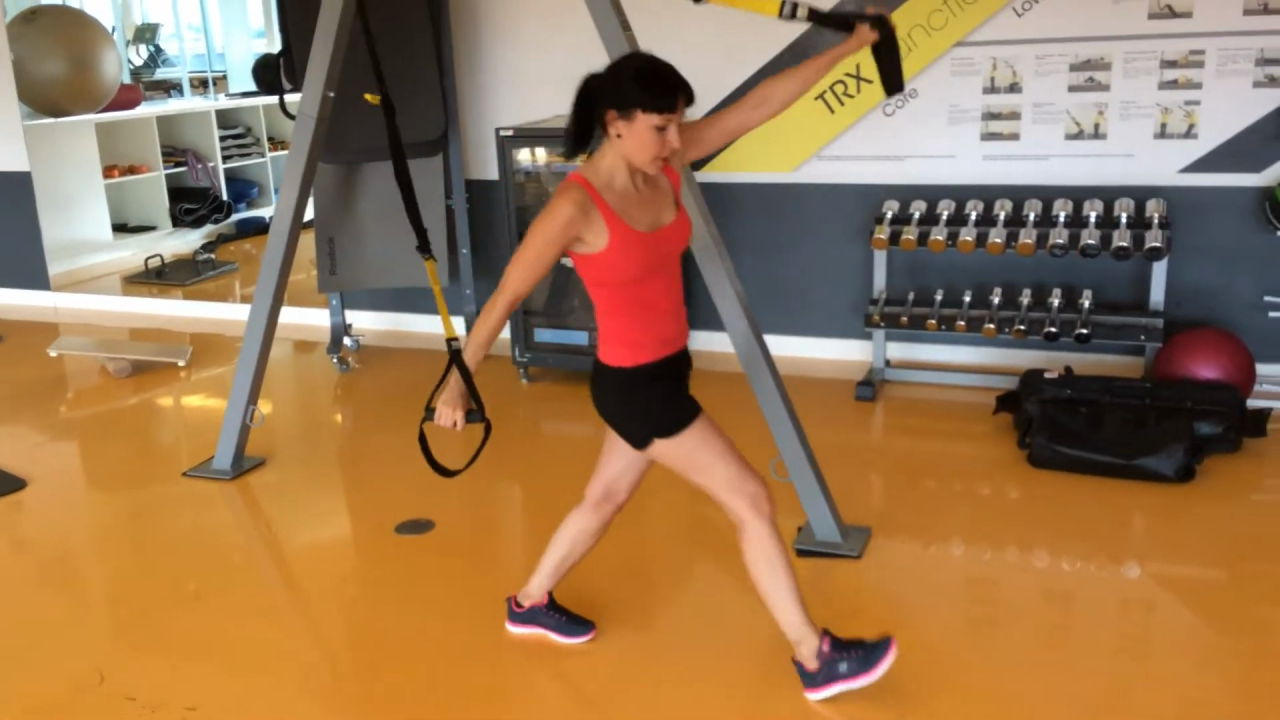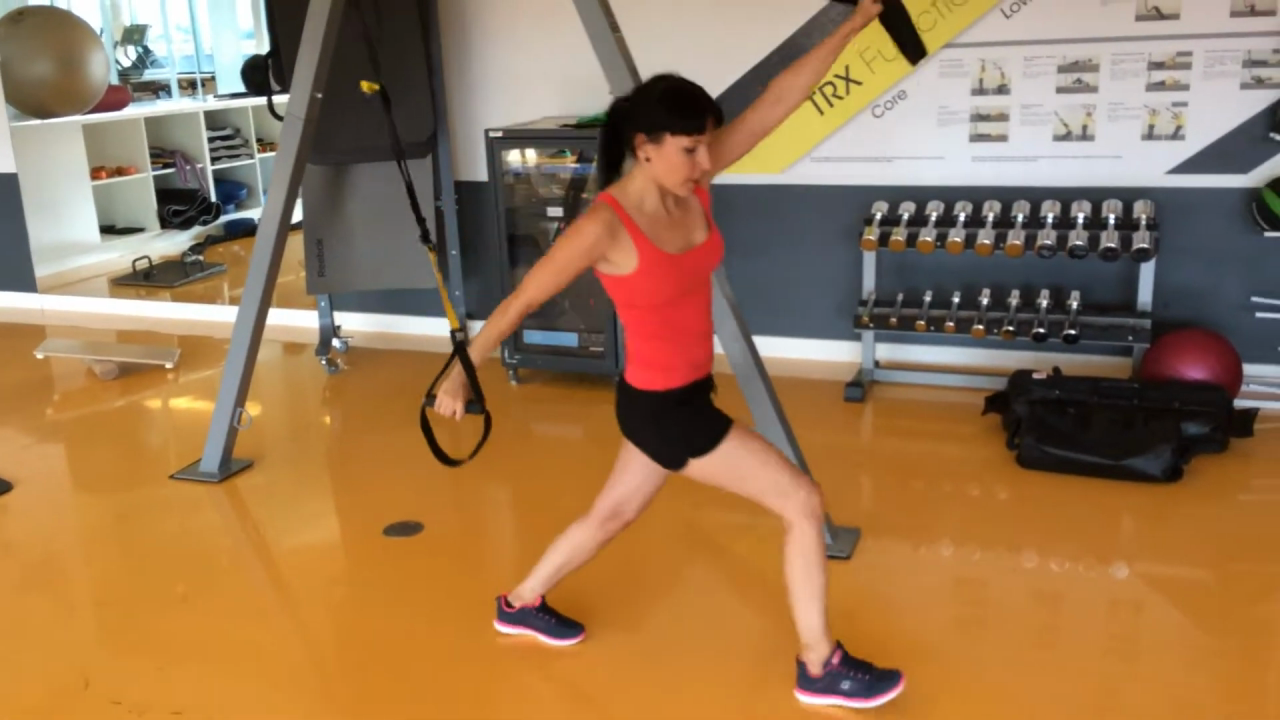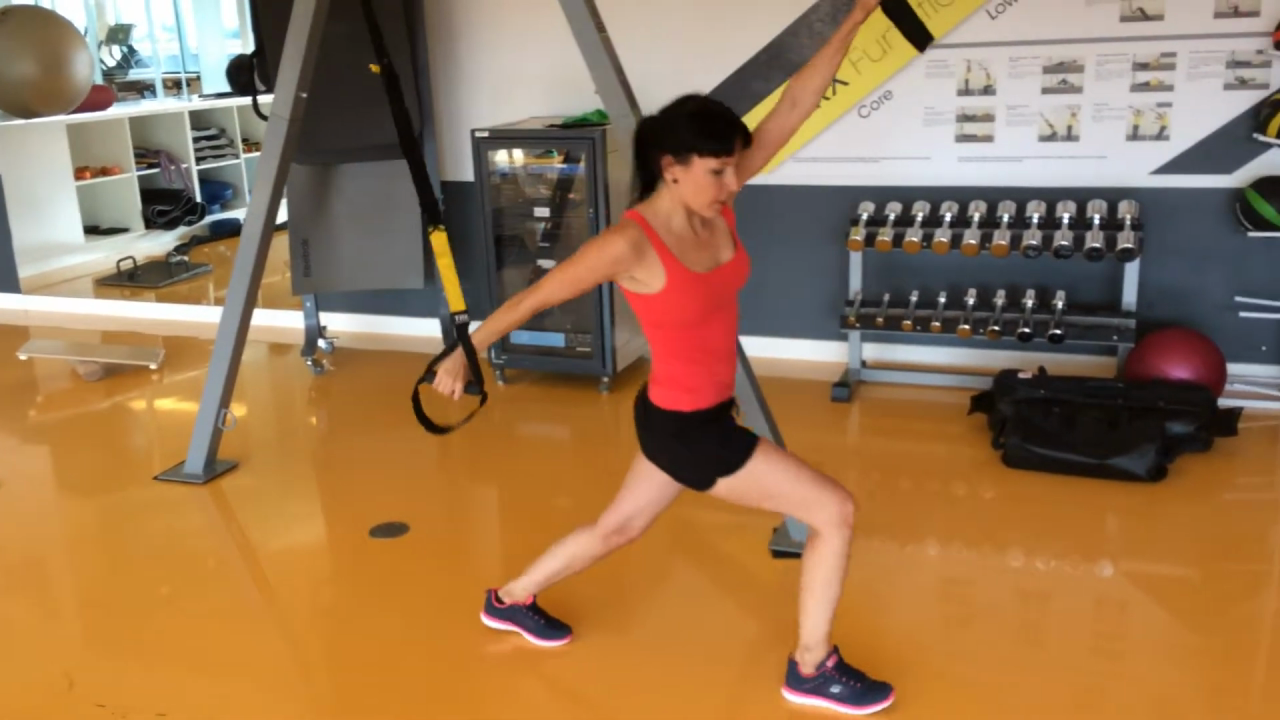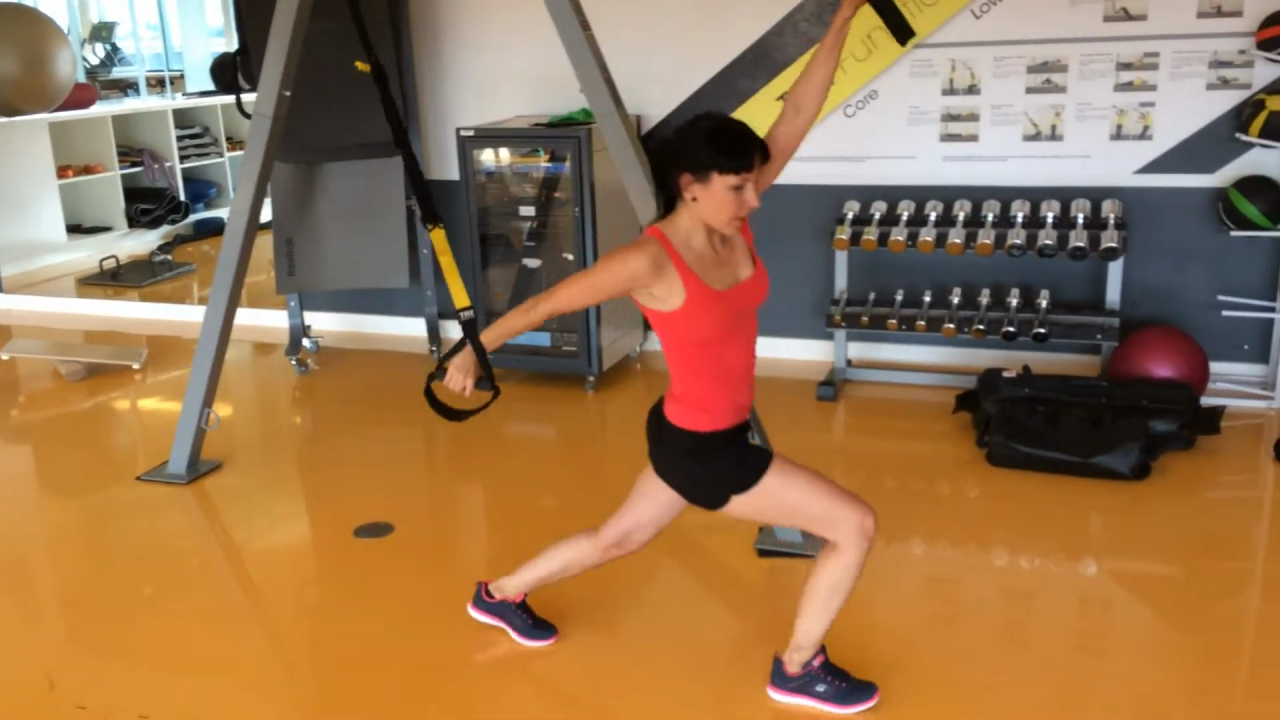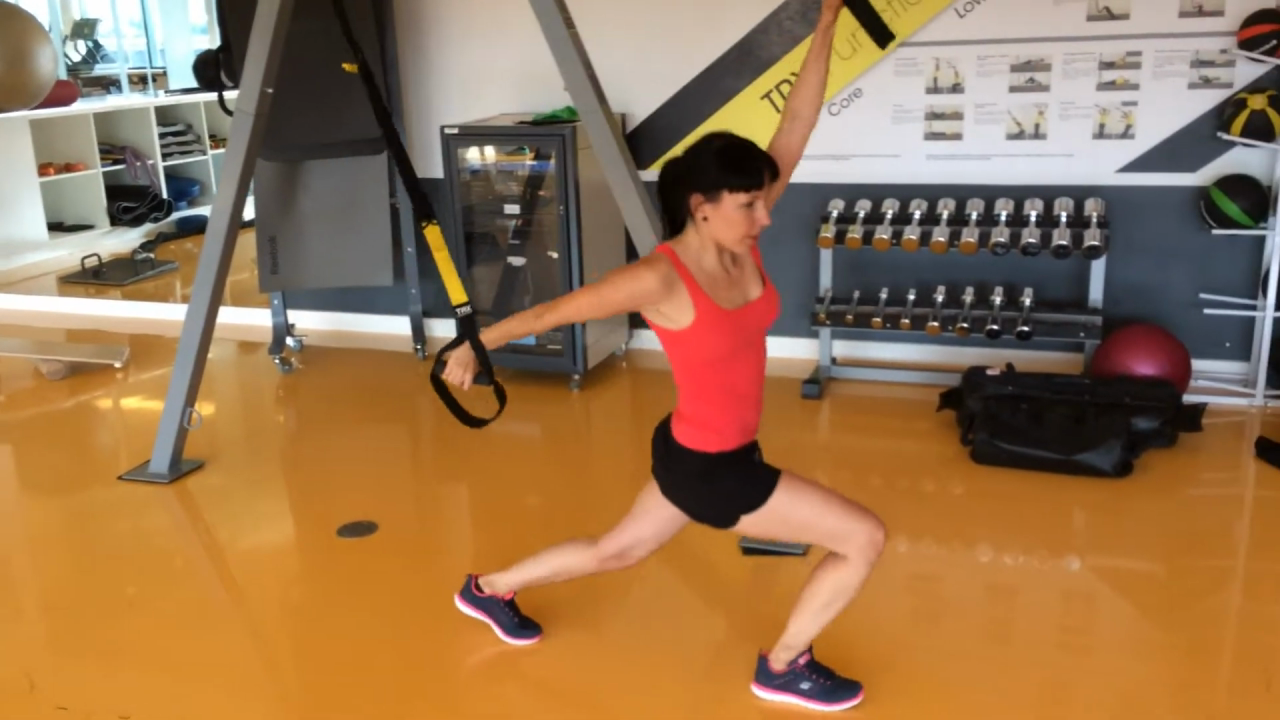
dt=0.1s
person 1, frame 1
left shoulder: (659, 168)
right shoulder: (575, 205)
left elbow: (757, 106)
right elbow: (506, 296)
left wrist: (843, 49)
right wrist: (457, 383)
left hip: (666, 370)
right hip: (633, 387)
left knee: (604, 497)
right knee: (753, 503)
left ankle: (530, 602)
right ankle: (815, 657)
person 1, frame 2
left shoulder: (689, 182)
right shoulder: (602, 227)
left elbow: (775, 103)
right elbow: (520, 301)
right wrist: (461, 373)
left hip: (682, 393)
right hip: (662, 406)
left knee: (614, 513)
right knee: (804, 505)
left ankle: (521, 604)
right ankle: (820, 666)
person 1, frame 3
left shoulder: (712, 201)
right shoulder: (630, 244)
left elbow: (794, 107)
right elbow: (532, 297)
right wrist: (461, 358)
left hip: (708, 413)
right hip: (684, 427)
left knee: (618, 524)
right knee: (836, 512)
left ankle: (510, 600)
person 1, frame 4
left shoulder: (730, 217)
right shoulder: (648, 262)
left elbow: (800, 113)
right elbow: (545, 304)
right wrist: (472, 353)
left hip: (711, 432)
right hip: (699, 446)
left knee: (618, 537)
right knee: (854, 525)
left ankle: (499, 596)
person 1, frame 5
left shoulder: (738, 241)
right shoulder: (660, 279)
left elbow: (796, 129)
right elbow: (552, 311)
right wrist: (473, 347)
left hip: (719, 456)
right hip: (705, 468)
left knee: (616, 549)
right knee: (864, 539)
left ankle: (487, 591)
right ankle: (783, 666)
